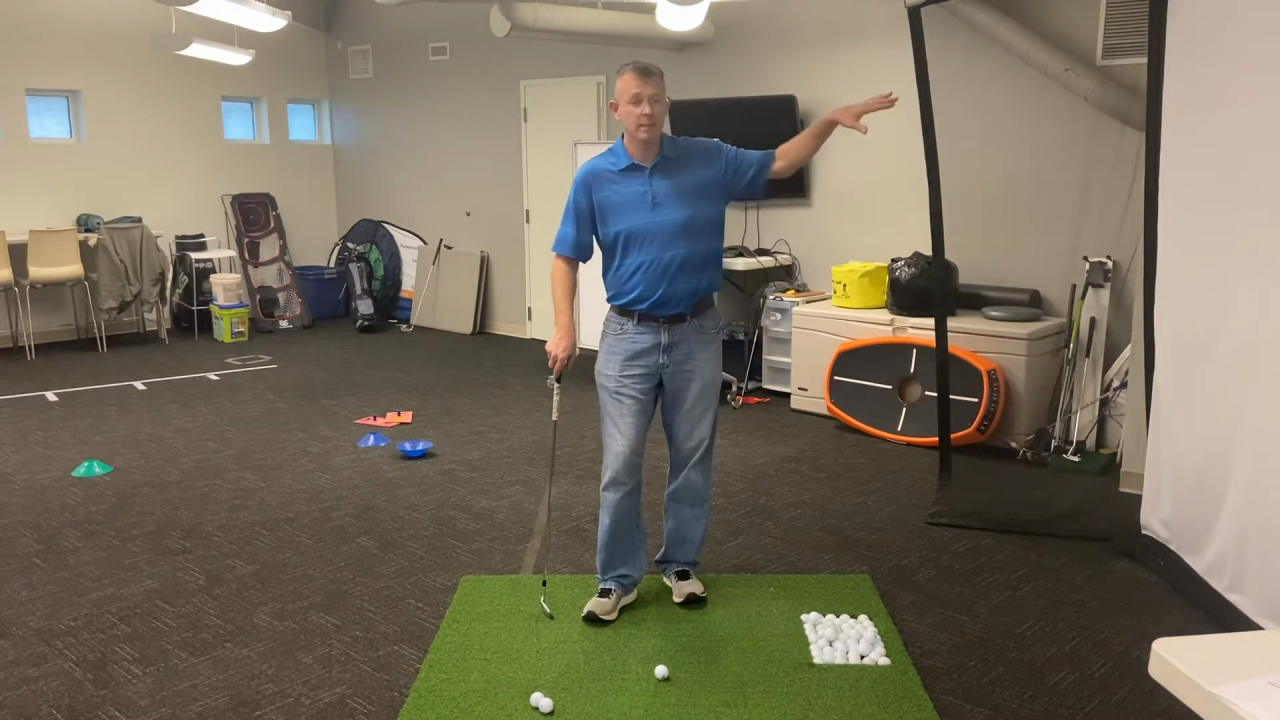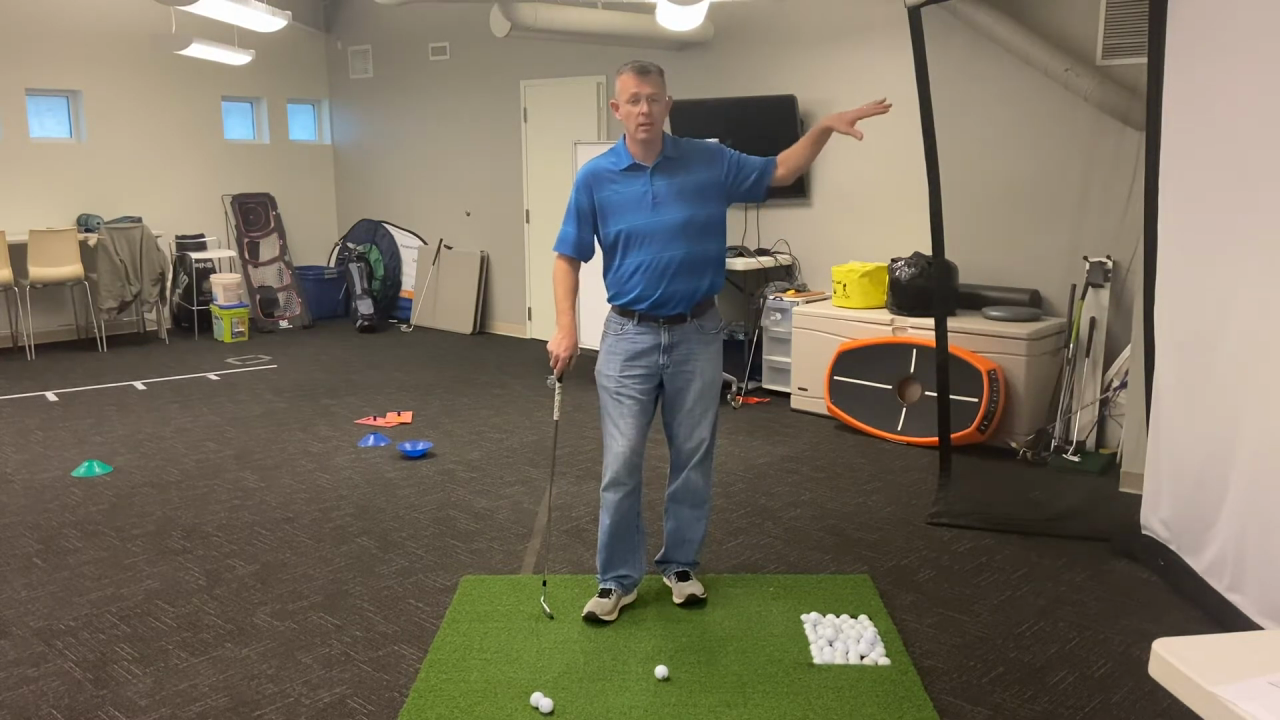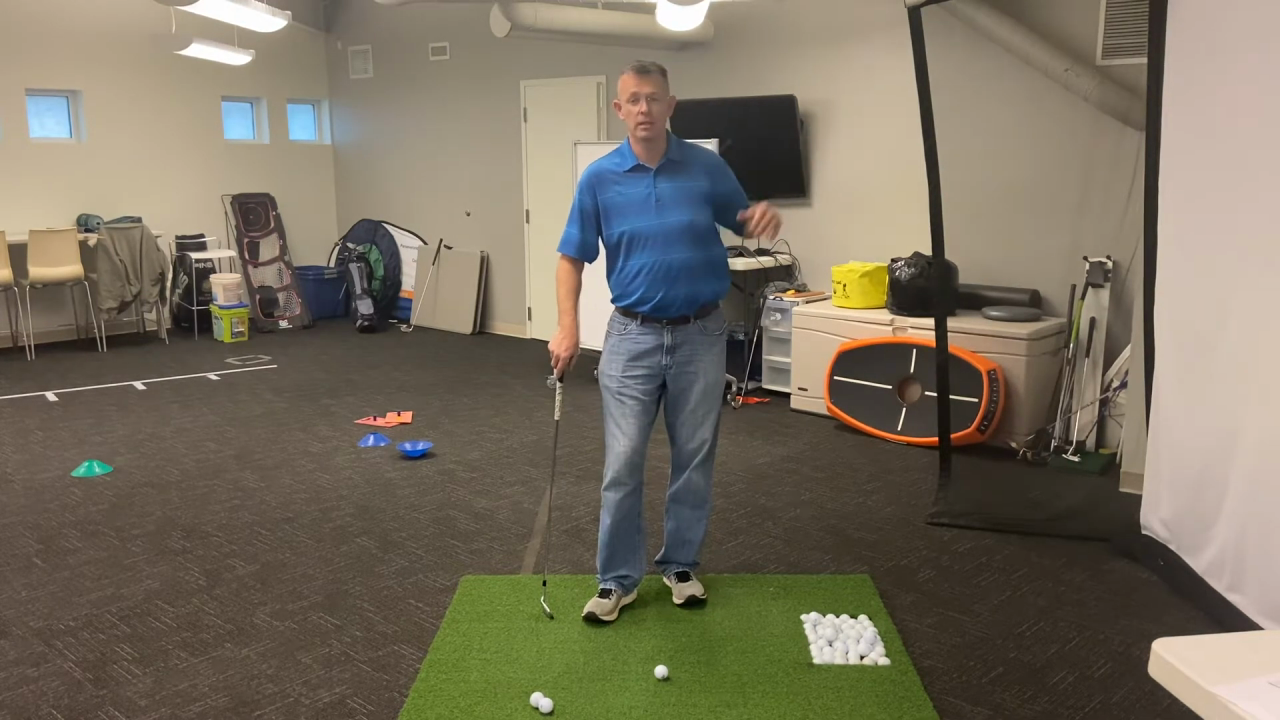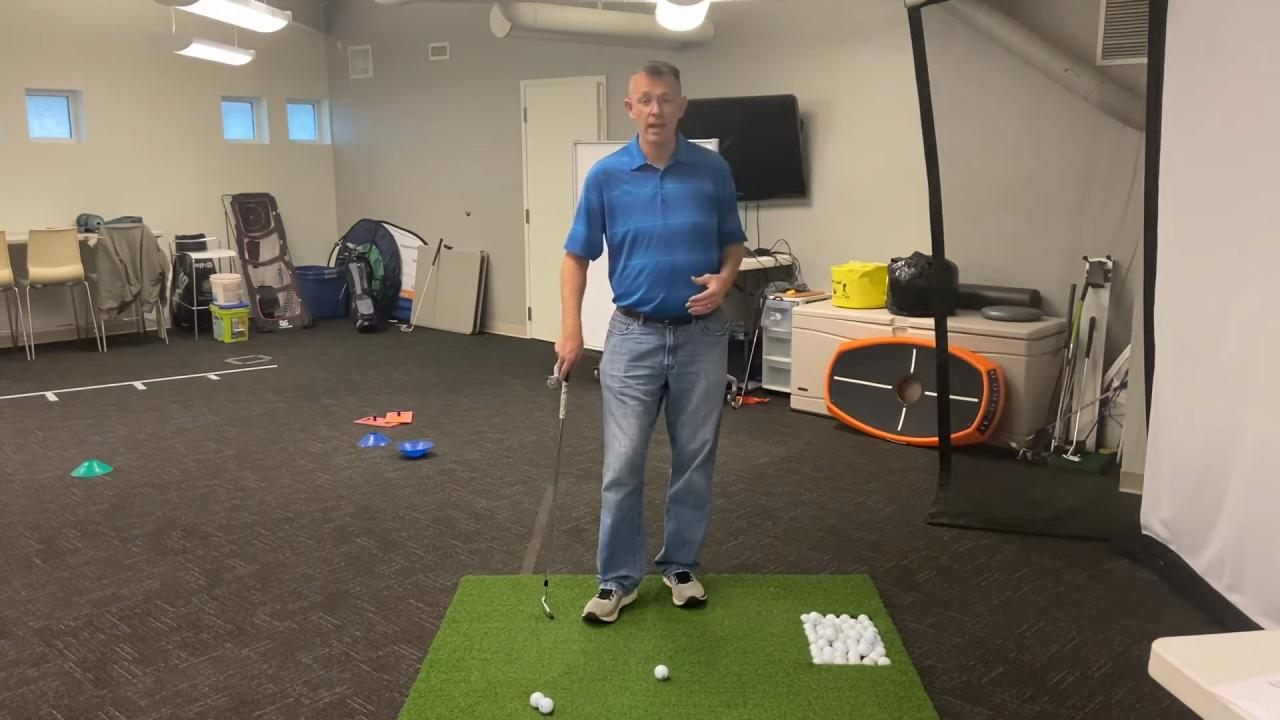
dt=0.3s
person 1, frame 1
left shoulder: (708, 160)
right shoulder: (593, 177)
left elbow: (781, 162)
right elbow: (566, 257)
left wrist: (830, 119)
right wrist: (564, 328)
left hip: (696, 331)
right hip: (629, 334)
left knee: (692, 456)
right knee: (621, 461)
left ankle: (680, 563)
right ankle: (617, 578)
person 1, frame 2
left shoulder: (710, 162)
right shoulder: (595, 177)
left elbow: (780, 172)
right elbow: (568, 256)
left wrist: (826, 126)
right wrist: (566, 328)
left hip: (697, 332)
right hip: (630, 334)
left knee: (693, 457)
right knee: (621, 462)
left ankle: (680, 563)
right ankle: (617, 577)
person 1, frame 3
left shoulder: (707, 167)
right shoulder: (599, 177)
left elbow: (738, 222)
right elbow: (573, 257)
left wrist: (760, 219)
right wrist: (566, 328)
left hip: (701, 333)
right hip: (633, 335)
left knee: (694, 459)
right knee: (622, 463)
left ankle: (680, 565)
right ankle: (617, 578)
person 1, frame 4
left shoulder: (713, 169)
right shoulder: (606, 175)
left elbow: (733, 242)
right elbow: (577, 256)
left wrist: (724, 280)
right wrist: (571, 329)
left hip: (702, 335)
right hip: (634, 335)
left knee: (695, 460)
right knee: (623, 464)
left ankle: (680, 564)
right ankle: (618, 578)
